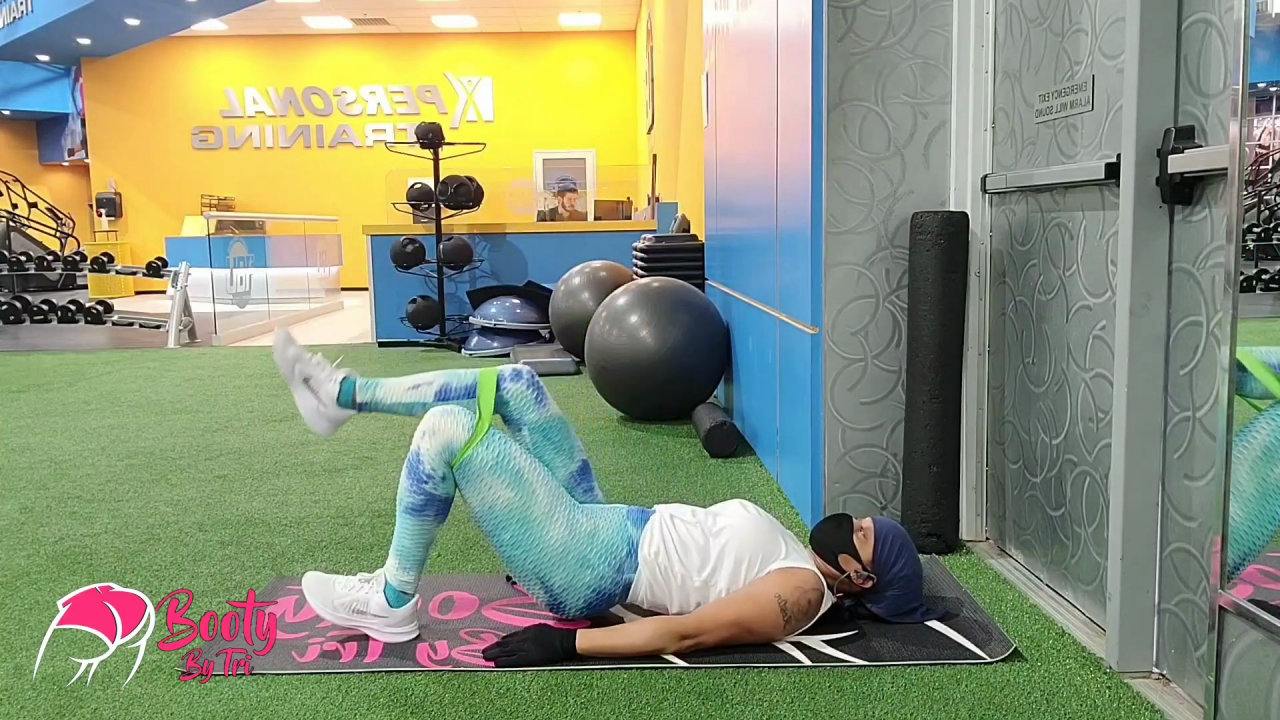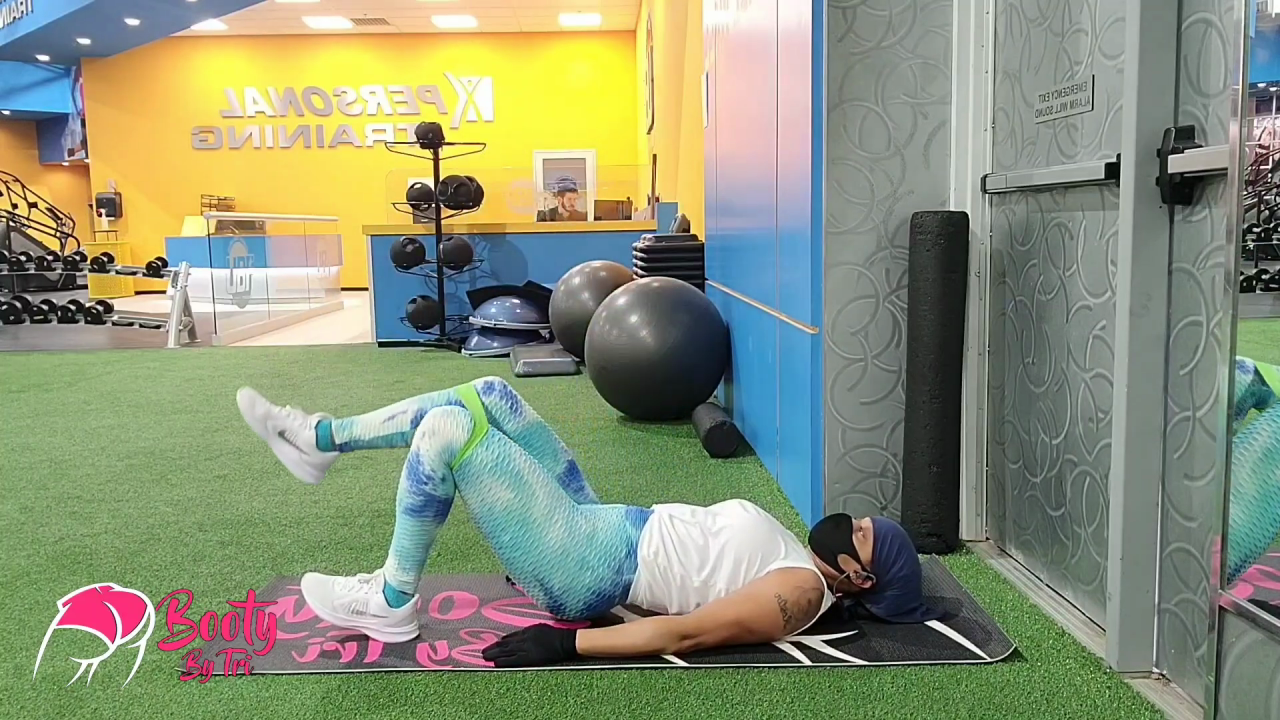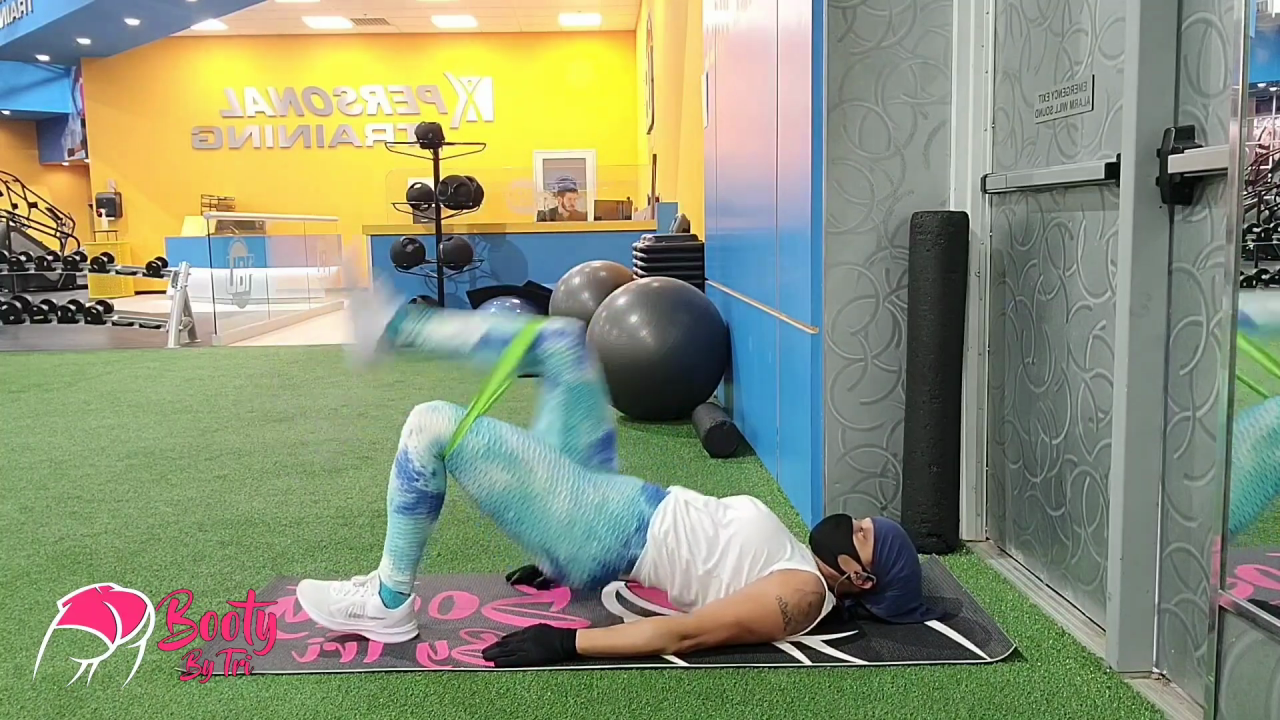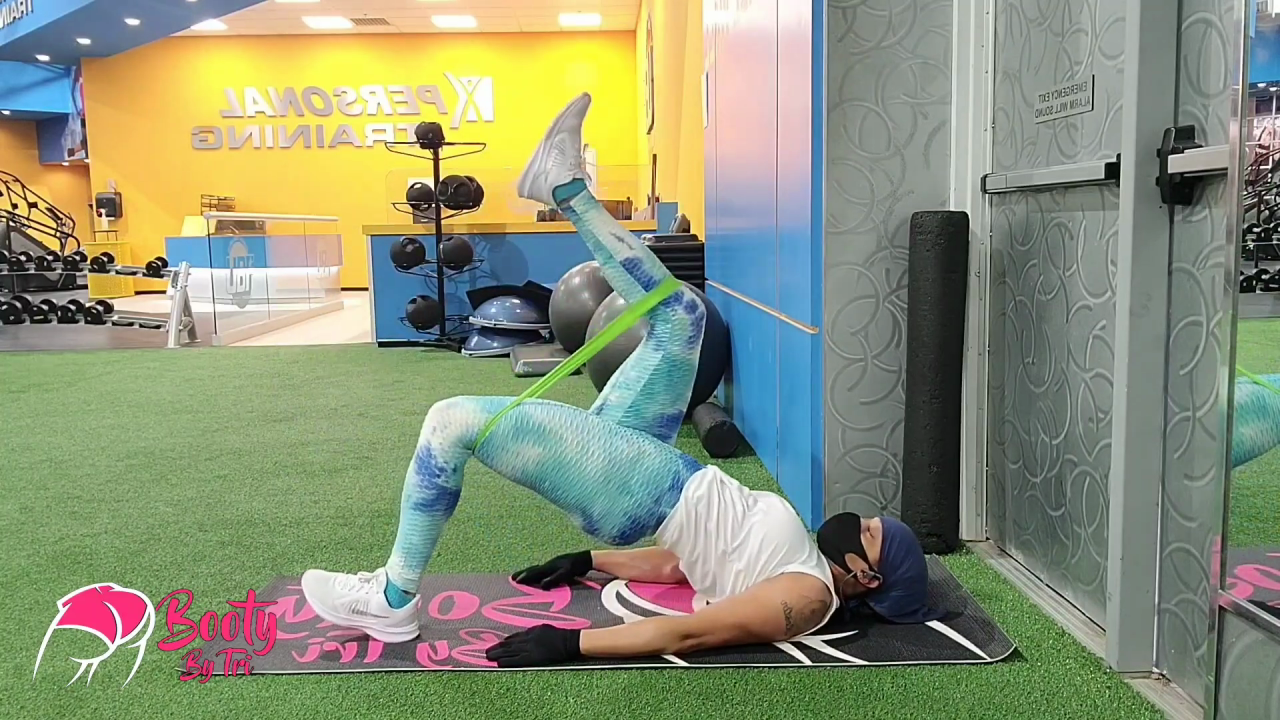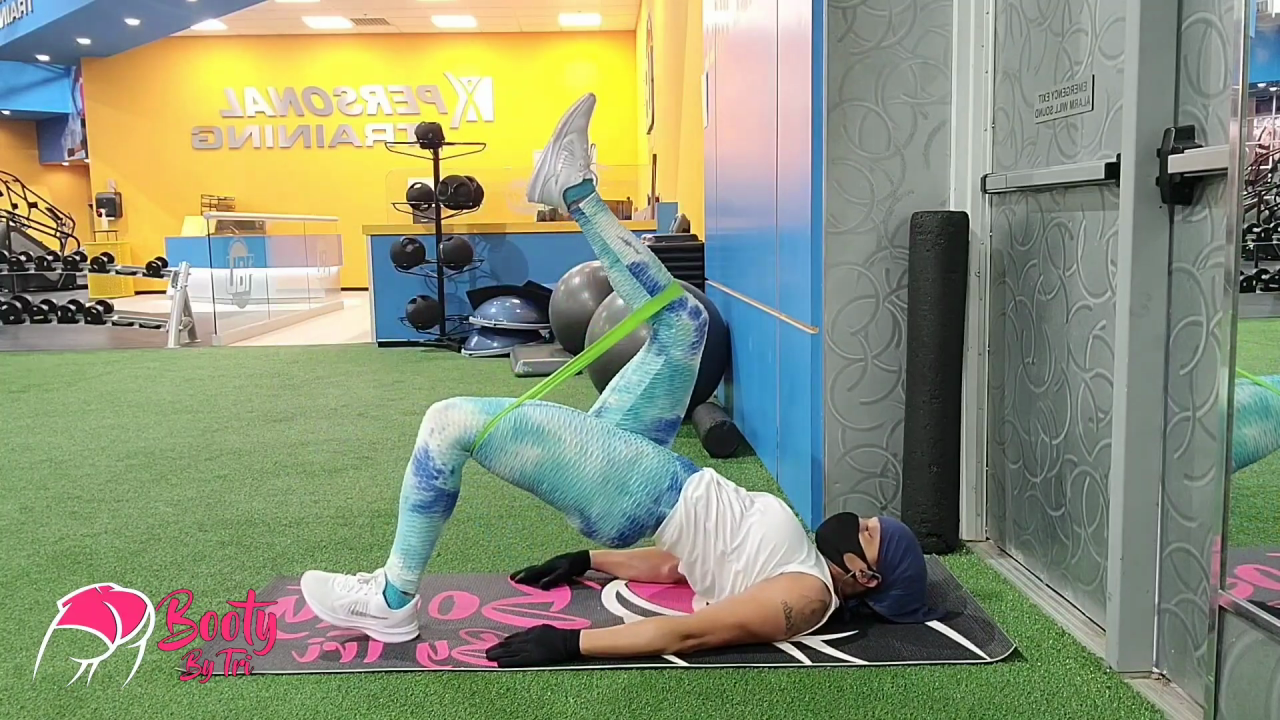
dt=0.4s
person 1, frame 1
left shoulder: (798, 595)
right shoulder: (791, 555)
left elbow: (684, 632)
left wrist: (567, 642)
left hip: (584, 566)
right hip: (598, 523)
left knee: (444, 427)
right knee: (514, 384)
left ankle: (390, 606)
right ankle: (340, 392)
person 1, frame 2
left shoulder: (798, 595)
right shoulder: (787, 553)
left elbow: (683, 633)
left wrist: (566, 642)
left hip: (581, 565)
right hip: (596, 525)
left knee: (446, 428)
right knee: (488, 396)
left ankle: (390, 604)
right ankle: (320, 438)
person 1, frame 3
left shoulder: (799, 594)
right shoulder: (793, 553)
left elbow: (683, 634)
left wrist: (566, 642)
left hip: (598, 534)
right hip: (617, 503)
left knee: (433, 424)
right knee: (559, 338)
left ankle: (387, 605)
right ankle: (395, 325)
person 1, frame 4
left shoulder: (807, 598)
right shoulder: (803, 558)
left elbow: (686, 635)
left wrist: (570, 643)
right wrist: (588, 562)
left hip: (633, 489)
right hip: (643, 466)
left knee: (453, 422)
right knee: (681, 312)
left ankle: (391, 604)
right ankle: (564, 185)
person 1, frame 5
left shoulder: (807, 597)
right shoulder: (802, 557)
left elbow: (686, 634)
left wrist: (571, 643)
right wrist: (586, 561)
left hip: (628, 492)
right hip: (641, 470)
left knee: (450, 422)
right knee: (684, 320)
left ankle: (391, 604)
right ankle: (573, 189)
